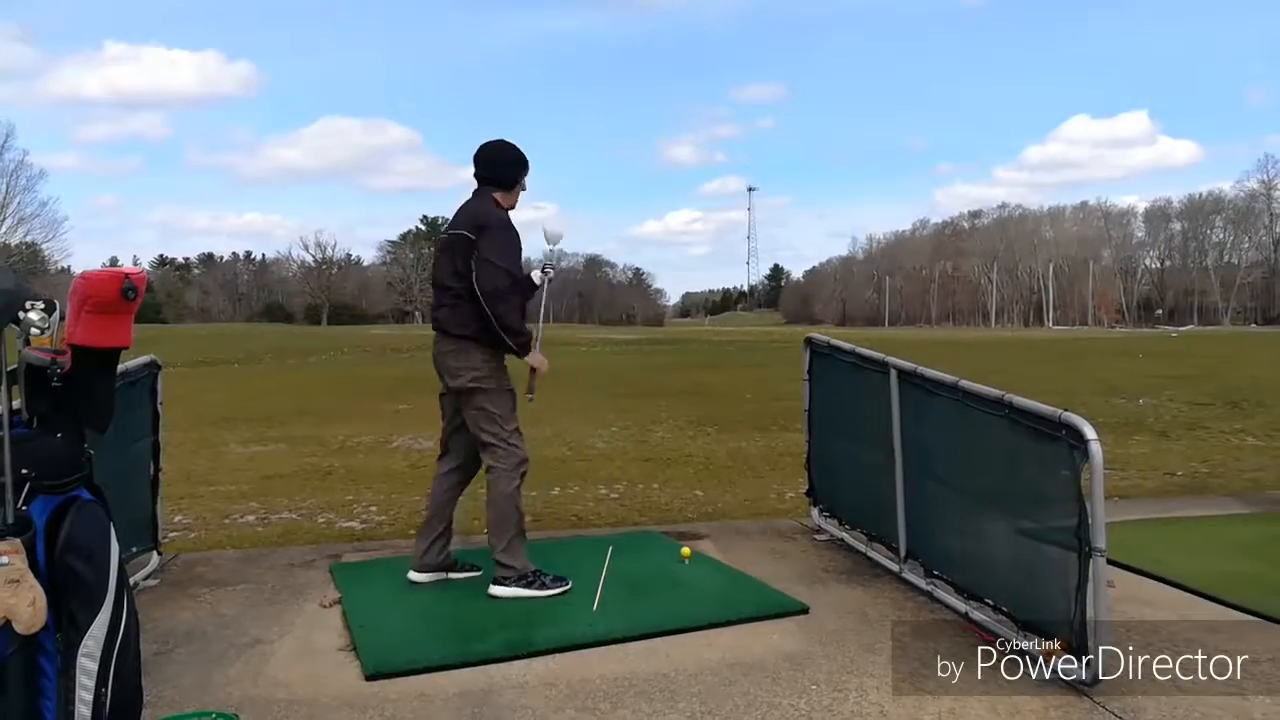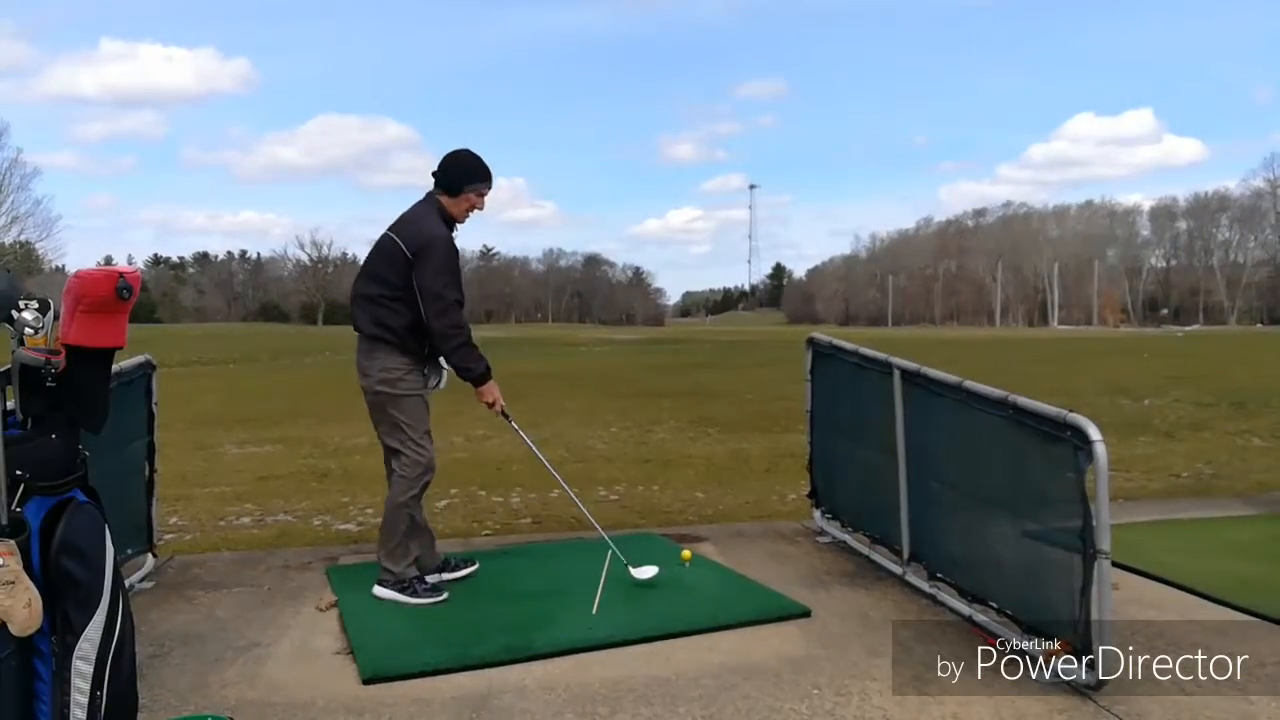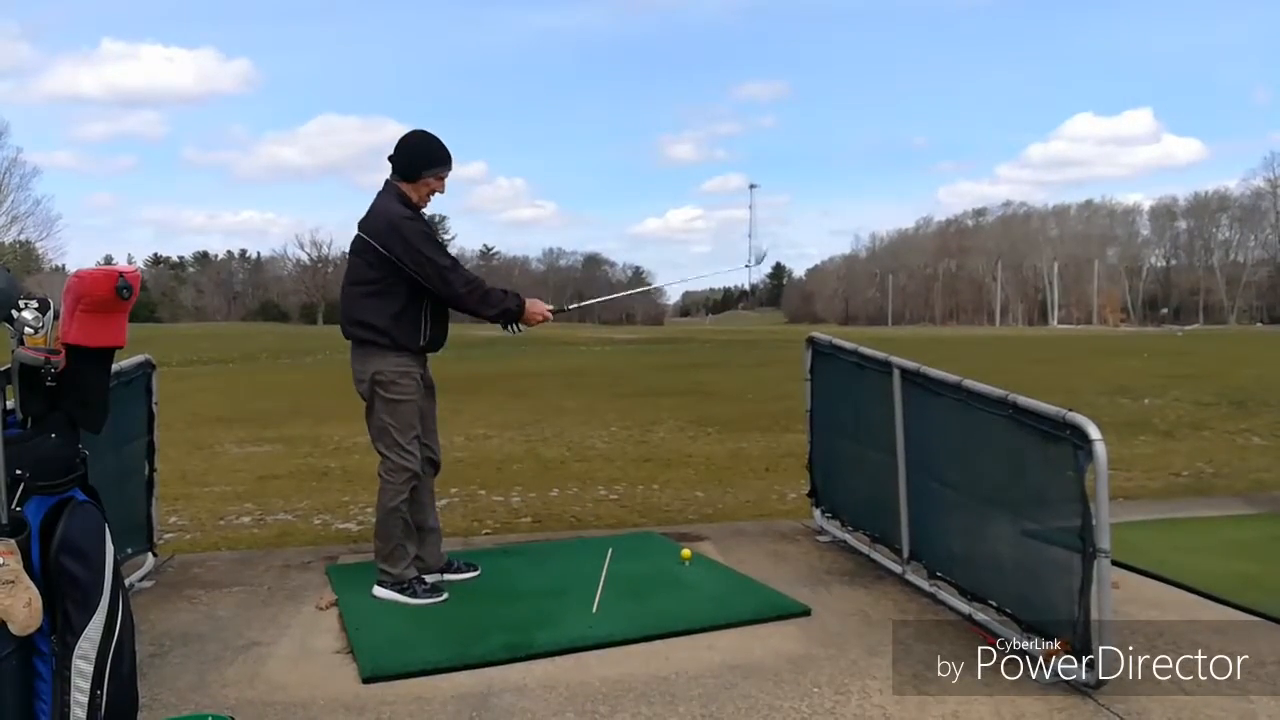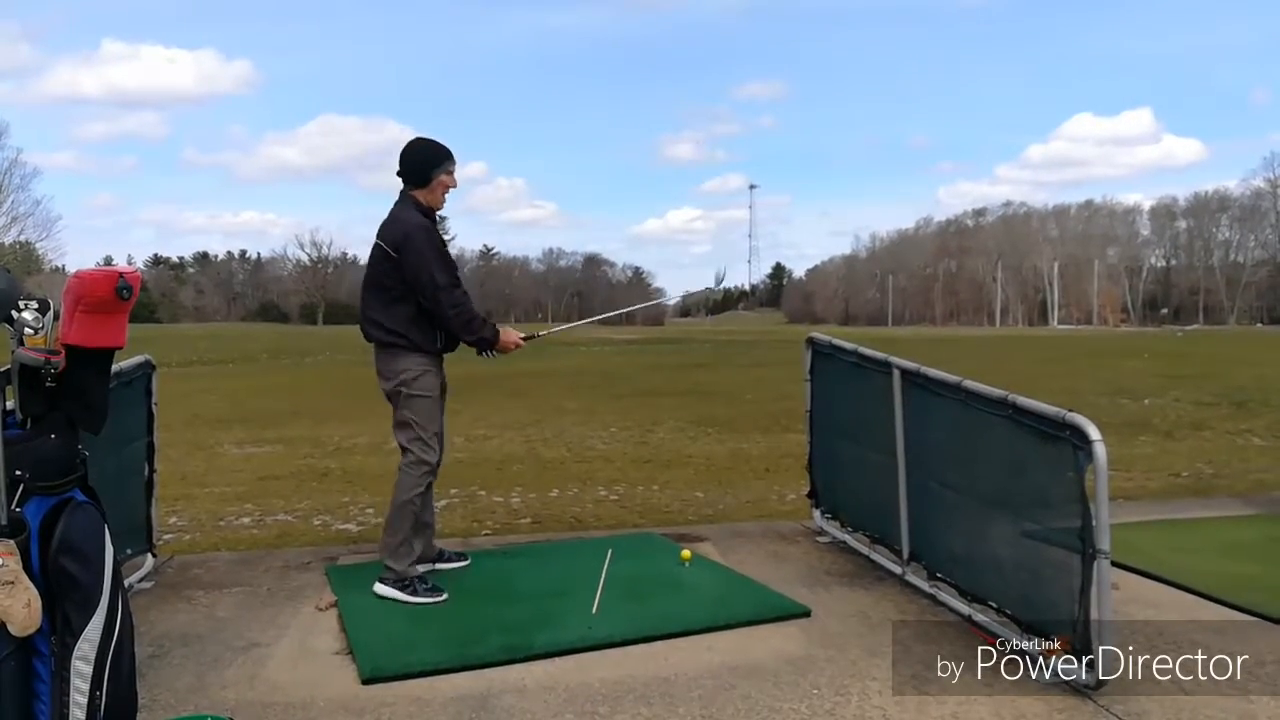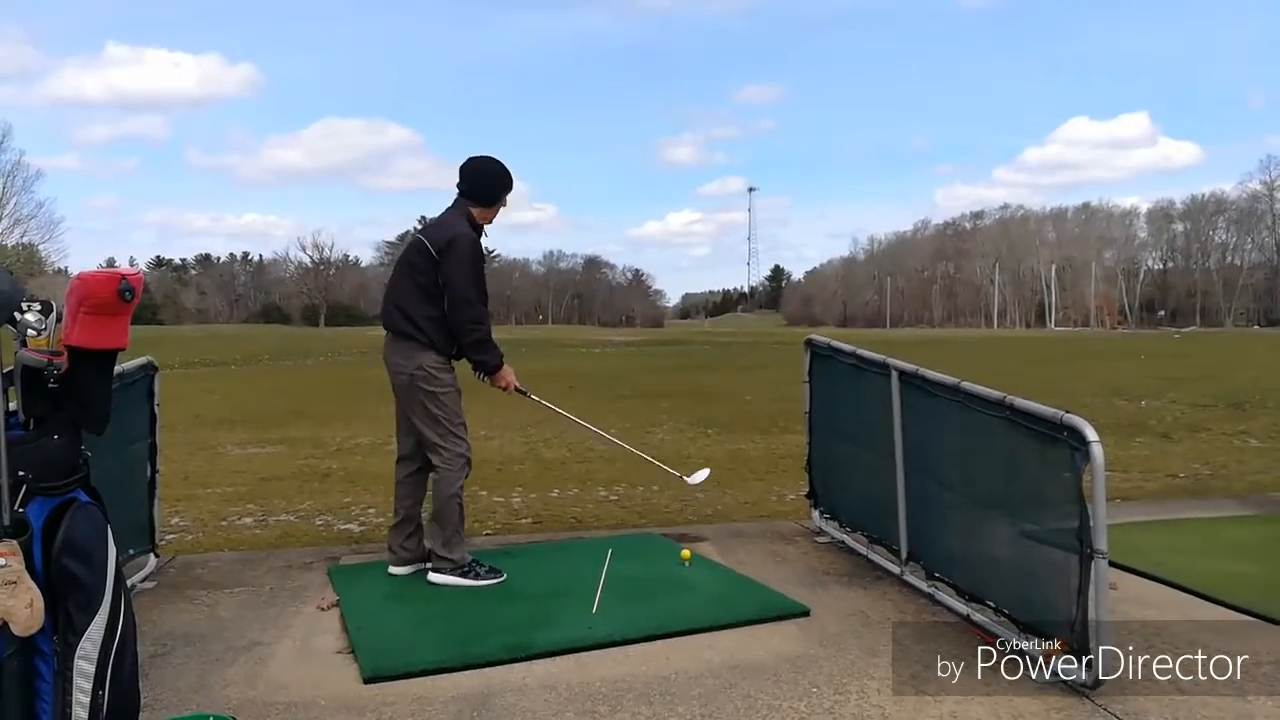
dt=1s
person 1, frame 1
left shoulder: (462, 222)
right shoulder: (493, 222)
right elbow: (493, 292)
left wrist: (531, 280)
right wrist: (524, 346)
left hip: (453, 349)
right hip: (475, 353)
left knee: (458, 456)
right knee: (507, 457)
left ankle: (429, 559)
right ankle: (512, 571)
person 1, frame 2
left shoulder: (421, 222)
right shoulder: (433, 238)
right elbow: (444, 316)
left wrist: (433, 357)
right wrist: (480, 377)
left hip: (394, 354)
right hip: (390, 361)
left knee: (408, 461)
right knee: (415, 462)
left ankle: (423, 560)
right ankle: (395, 574)
person 1, frame 3
left shoulder: (399, 217)
right shoulder: (394, 221)
left elbow: (445, 279)
right elbow: (450, 281)
left wrist: (506, 309)
right wrist: (516, 307)
left hip: (405, 357)
right hip: (386, 360)
left knee: (423, 460)
right knee: (400, 465)
left ankle: (426, 560)
right ankle: (393, 576)
person 1, frame 4
left shoulder: (412, 223)
right shoulder: (412, 229)
left elbow: (441, 294)
right elbow: (442, 298)
left wrist: (484, 334)
right wrist: (491, 336)
left hip: (417, 353)
right hip: (409, 357)
left knee: (426, 455)
right knee: (419, 458)
left ankle: (419, 550)
right ankle: (397, 572)
person 1, frame 5
left shoulder: (444, 228)
right shoulder: (461, 238)
right elbow: (465, 312)
left wrist: (486, 361)
right wrist: (493, 364)
left hip: (407, 349)
right hip: (423, 356)
left knee: (416, 454)
right knee: (452, 454)
left ankle: (405, 551)
right ankle: (449, 560)
